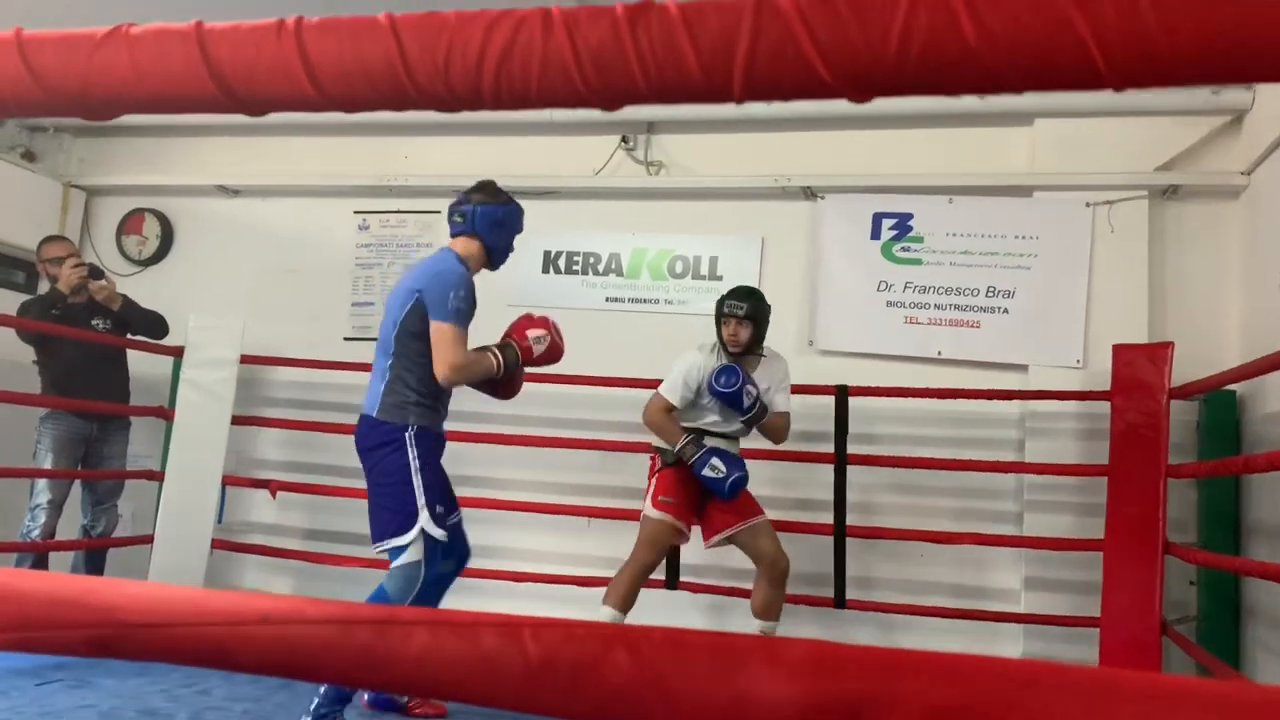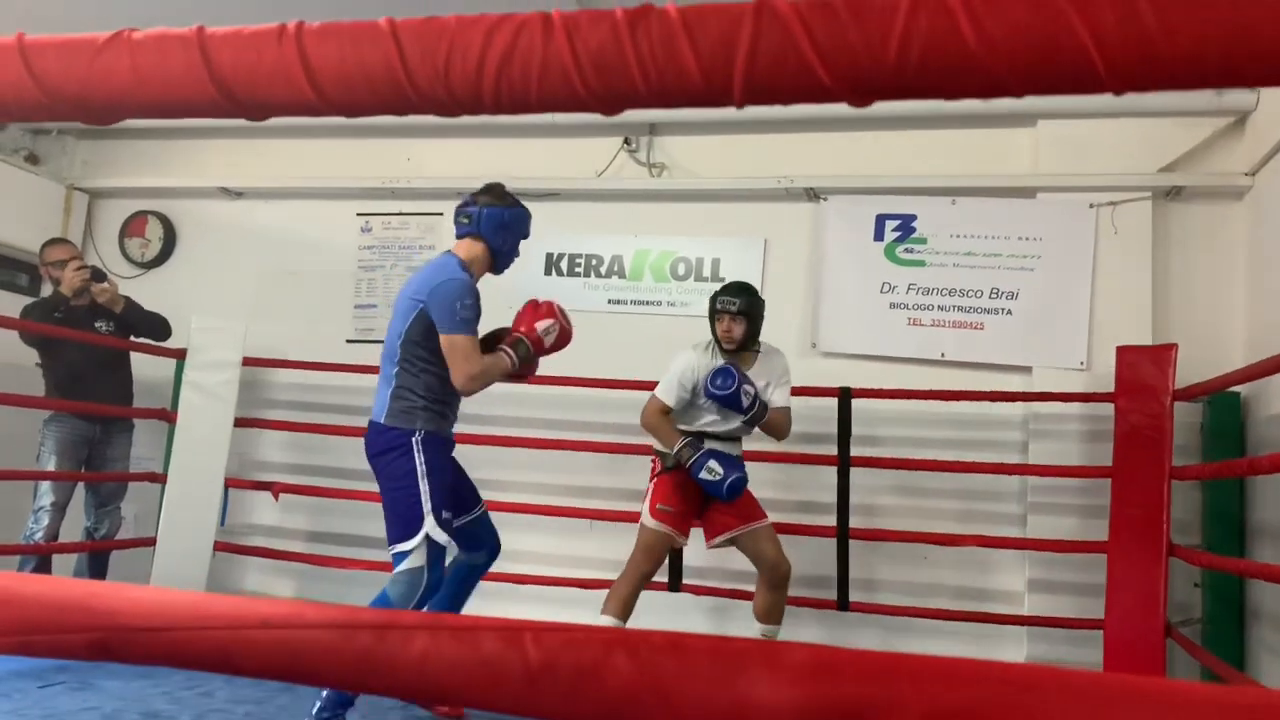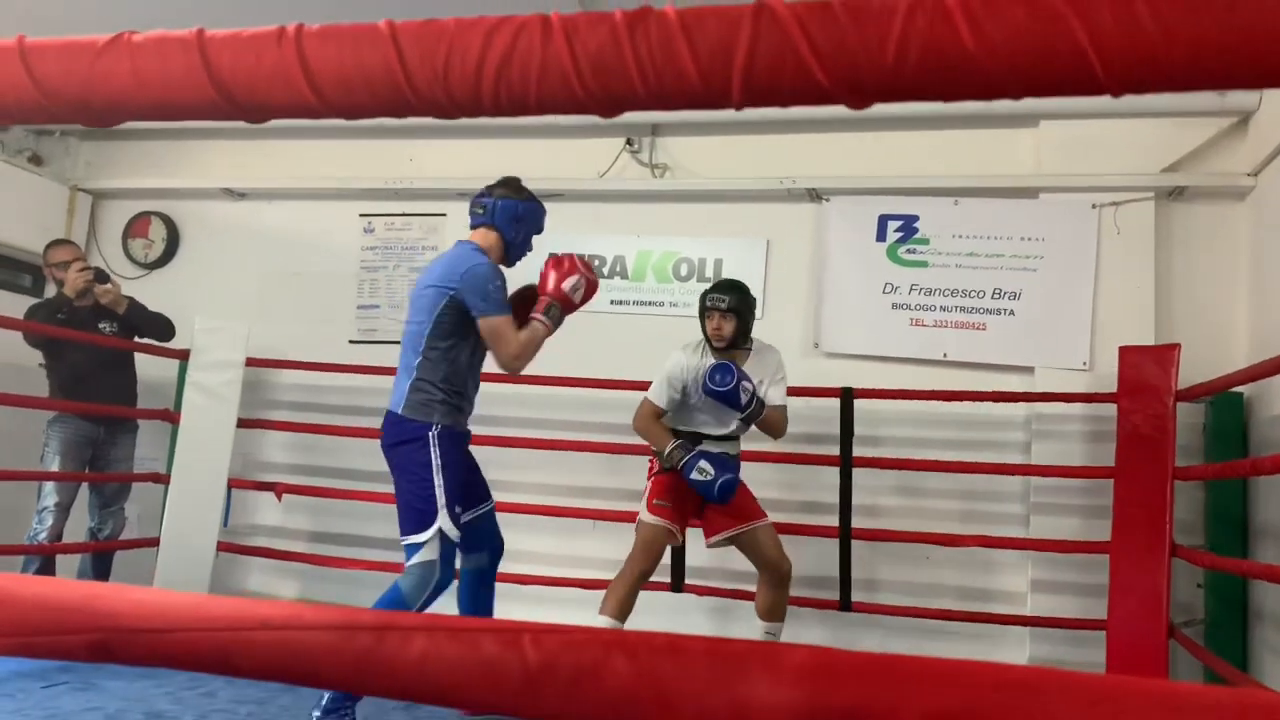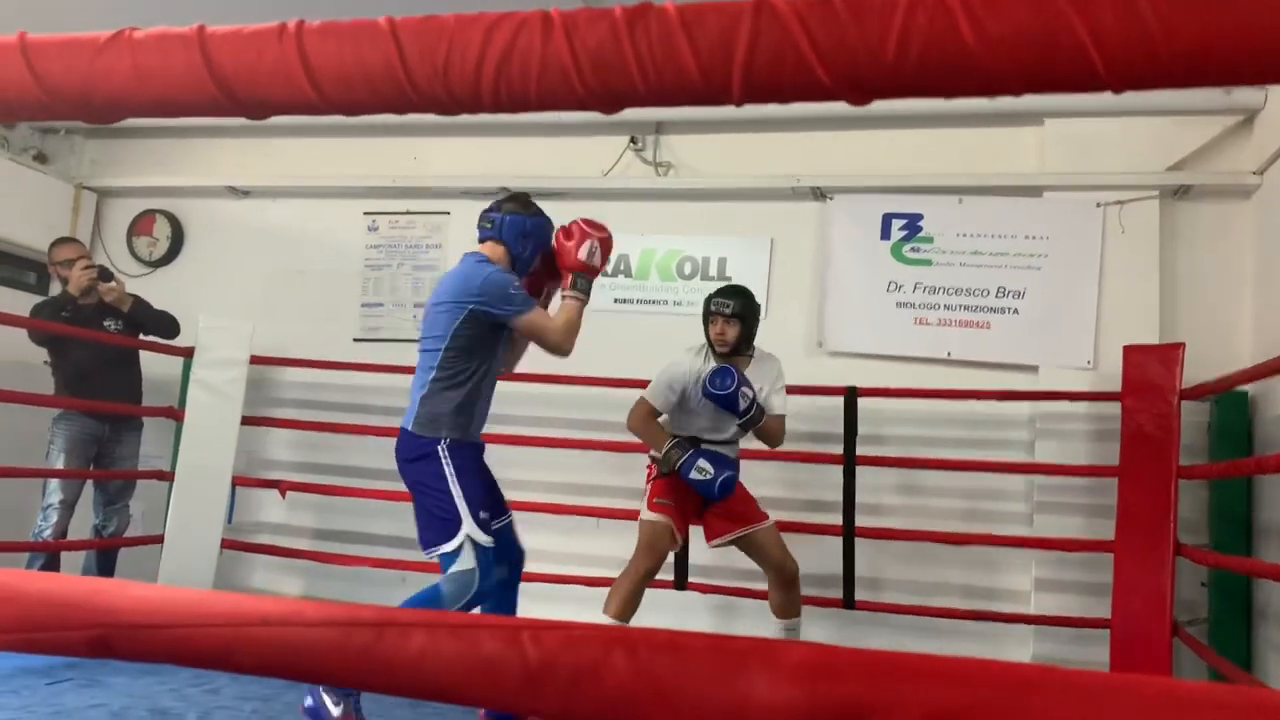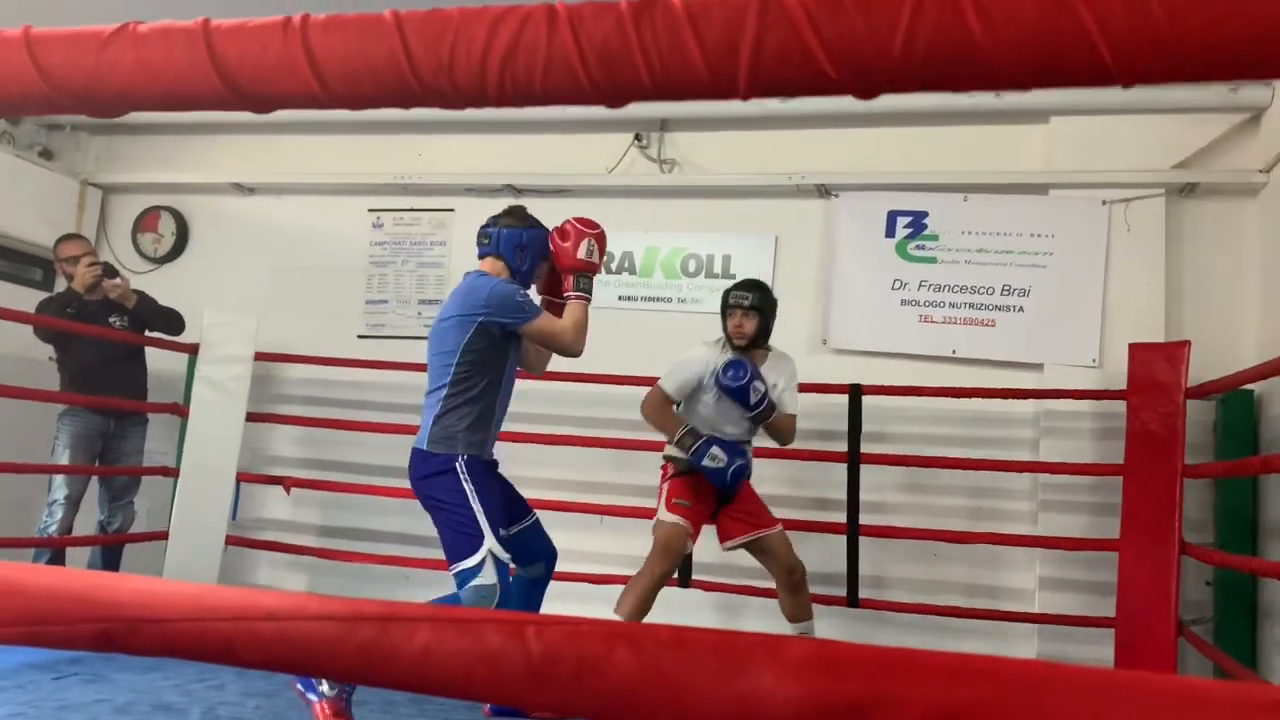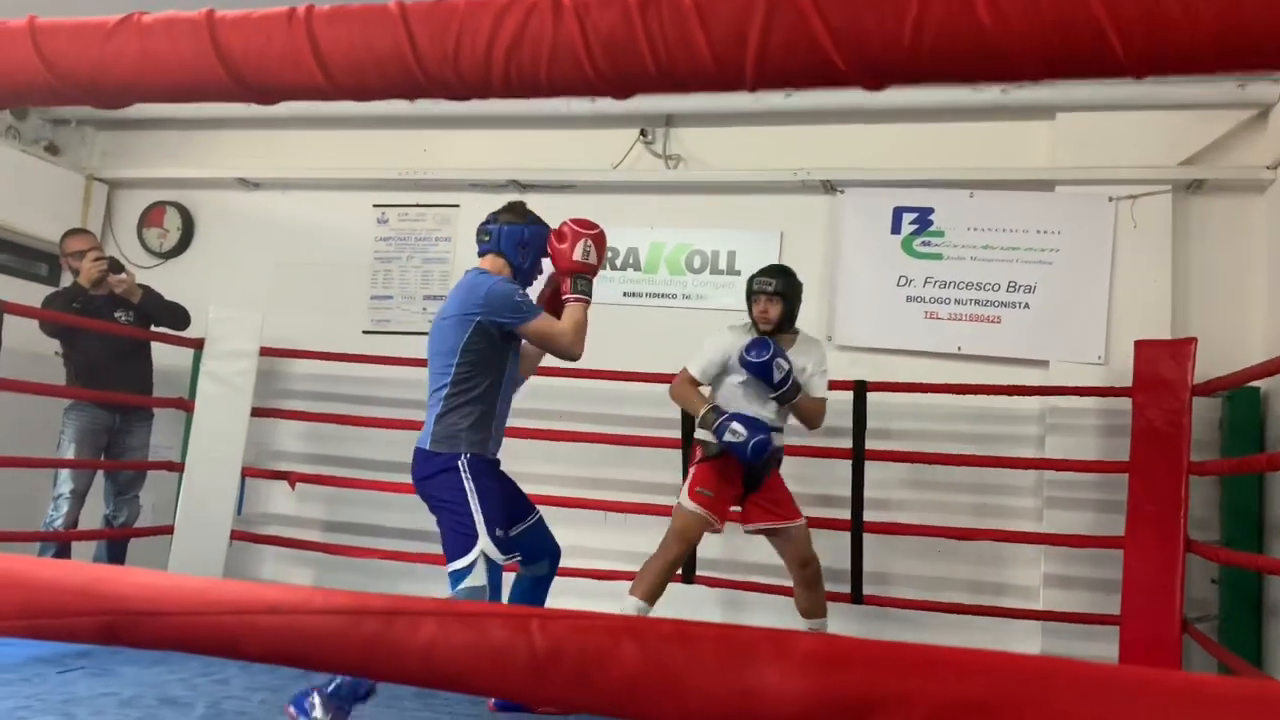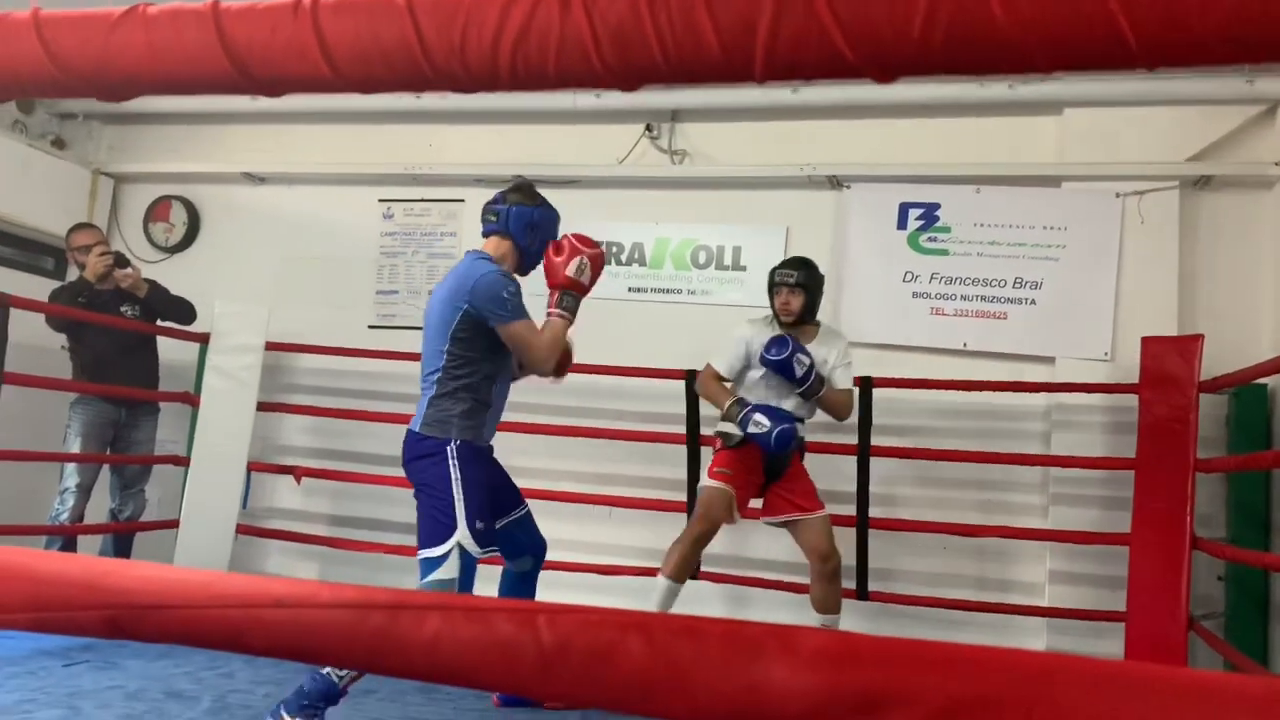
dt=0.1s
person 1, frame 1
left shoulder: (434, 270)
right shoulder: (452, 277)
right elbow: (450, 370)
left wrist: (487, 363)
right wrist: (509, 356)
left hip: (404, 433)
right hip: (398, 434)
left knee: (451, 554)
right knee: (414, 574)
person 1, frame 2
left shoulder: (440, 274)
right shoulder: (455, 284)
right elbow: (466, 379)
left wrist: (495, 350)
right wrist: (520, 350)
left hip: (418, 438)
right hip: (408, 438)
left knee: (480, 544)
right knee: (416, 577)
person 1, frame 3
left shoulder: (458, 264)
right shoulder: (476, 269)
right elbow: (511, 359)
left wrist: (519, 312)
right wrist: (553, 309)
left hip: (435, 429)
right hip: (423, 430)
left knee: (484, 546)
right knee: (429, 571)
person 1, frame 4
left shoulder: (471, 277)
right shoulder: (491, 279)
left elbow: (500, 357)
right elbow: (559, 342)
left wrist: (534, 304)
right wrist: (579, 279)
left hip: (451, 444)
right hip: (437, 445)
left knee: (506, 558)
right knee: (466, 581)
person 1, frame 5
left shoulder: (482, 296)
right shoulder: (492, 293)
left elbow: (530, 362)
right elbow: (572, 342)
left wrist: (552, 294)
right wrist: (580, 279)
left hip: (468, 461)
right hip: (450, 462)
left knee: (538, 557)
right knee: (484, 597)
person 1, frame 6
left shoulder: (483, 293)
right shoulder: (491, 291)
left elbow: (518, 370)
right elbow: (570, 347)
left wrist: (553, 300)
right wrist: (579, 281)
left hip: (472, 461)
right hip: (453, 461)
left knee: (542, 555)
right knee: (475, 599)
person 1, frame 7
left shoulder: (474, 272)
right shoulder: (490, 282)
right elbow: (539, 356)
left wrist: (522, 363)
right wrist: (567, 288)
left hip: (464, 448)
right hip: (445, 449)
left knee: (528, 550)
right knee: (444, 591)
person 2, frame 1
left shoulder: (775, 366)
right shoulder: (699, 359)
left elbow: (780, 433)
right elbow: (653, 413)
left wrist: (751, 406)
right wrist: (696, 454)
left hip: (723, 469)
right hip: (678, 461)
left knee: (775, 563)
right knee: (647, 555)
person 2, frame 2
left shoulder: (774, 362)
right shoulder: (695, 359)
left elbow: (781, 430)
right elbow: (651, 416)
left wrist: (750, 405)
right wrist: (694, 456)
left hip: (724, 470)
right hip: (678, 465)
left knee: (777, 567)
right knee: (644, 562)
person 2, frame 3
left shoulder: (768, 359)
right shoulder: (687, 360)
left elbow: (777, 427)
right elbow: (644, 419)
left wrist: (748, 402)
right wrist: (685, 459)
left hip: (720, 472)
right hip: (676, 469)
left knee: (777, 566)
right knee: (642, 560)
person 2, frame 4
left shoulder: (768, 368)
right shoulder: (689, 363)
left elbow: (775, 437)
right elbow: (638, 418)
left wrist: (748, 409)
right wrist: (682, 458)
left hip: (721, 475)
right hip: (675, 470)
left knee: (784, 567)
right knee: (646, 559)
person 2, frame 5
left shoulder: (781, 366)
right shoulder: (705, 357)
left elbow: (785, 437)
right elbow: (651, 405)
left wrist: (761, 404)
right wrist: (694, 445)
left hip: (734, 475)
right hip: (688, 469)
left knee: (791, 571)
right knee: (663, 561)
person 2, frame 6
left shoulder: (811, 351)
right shoulder: (731, 340)
left elbow: (815, 418)
right elbow: (681, 385)
left wrist: (785, 385)
right wrist: (719, 421)
left hip: (763, 463)
right hip: (717, 455)
left knee: (807, 564)
right knee: (677, 545)
person 2, frame 7
left shoulder: (835, 344)
right shoulder: (753, 332)
left elbow: (841, 409)
right elbow: (706, 380)
left wrist: (809, 379)
right wrist: (743, 413)
left hip: (785, 453)
right hip: (739, 445)
left knee: (825, 556)
right knee: (699, 528)
person 3, frame 1
left shoulder: (112, 303)
right shoulder: (37, 308)
left elbow: (159, 328)
right elbow: (27, 333)
left wrist: (118, 303)
right wrist: (61, 291)
left hip: (111, 423)
right hip: (62, 420)
left knee: (102, 519)
right knee: (43, 512)
person 3, frame 2
left shoulder: (116, 305)
right shoulder: (40, 311)
left elbow: (161, 330)
right elbow: (30, 336)
left wrist: (120, 305)
right wrist: (64, 294)
left hip: (115, 425)
right hip: (66, 422)
left knee: (105, 521)
right knee: (47, 514)
person 3, frame 3
left shoulder: (120, 305)
right shoulder: (45, 311)
left elbow: (166, 330)
right elbow: (33, 337)
left wrist: (123, 306)
right wrist: (67, 294)
left hip: (119, 426)
right hip: (69, 422)
left knee: (109, 521)
right knee: (51, 514)
person 3, frame 4
left shoulder: (125, 303)
right shoulder: (50, 309)
left elbow: (170, 328)
right elbow: (38, 335)
left wrist: (127, 304)
right wrist: (72, 292)
left hip: (124, 423)
right hip: (75, 420)
left knee: (113, 518)
right knee: (55, 511)
person 3, frame 5
left shoulder: (131, 299)
right shoulder: (56, 306)
left elbow: (175, 324)
right elbow: (44, 332)
left wrist: (131, 301)
right wrist: (76, 290)
left hip: (129, 420)
right hip: (80, 416)
left knee: (118, 514)
right knee: (61, 507)
person 3, frame 6
left shoulder: (137, 294)
right shoulder: (62, 301)
left elbow: (181, 320)
right elbow: (49, 327)
left wrist: (137, 296)
right wrist: (82, 285)
left hip: (135, 415)
right hip: (86, 411)
left knee: (124, 508)
right knee: (67, 501)
person 3, frame 7
left shoulder: (143, 288)
right shoulder: (69, 295)
left elbow: (187, 314)
right elbow: (55, 321)
left wrist: (143, 290)
right wrist: (88, 279)
left hip: (141, 409)
right hip: (92, 404)
left knee: (129, 502)
right knee: (72, 494)
